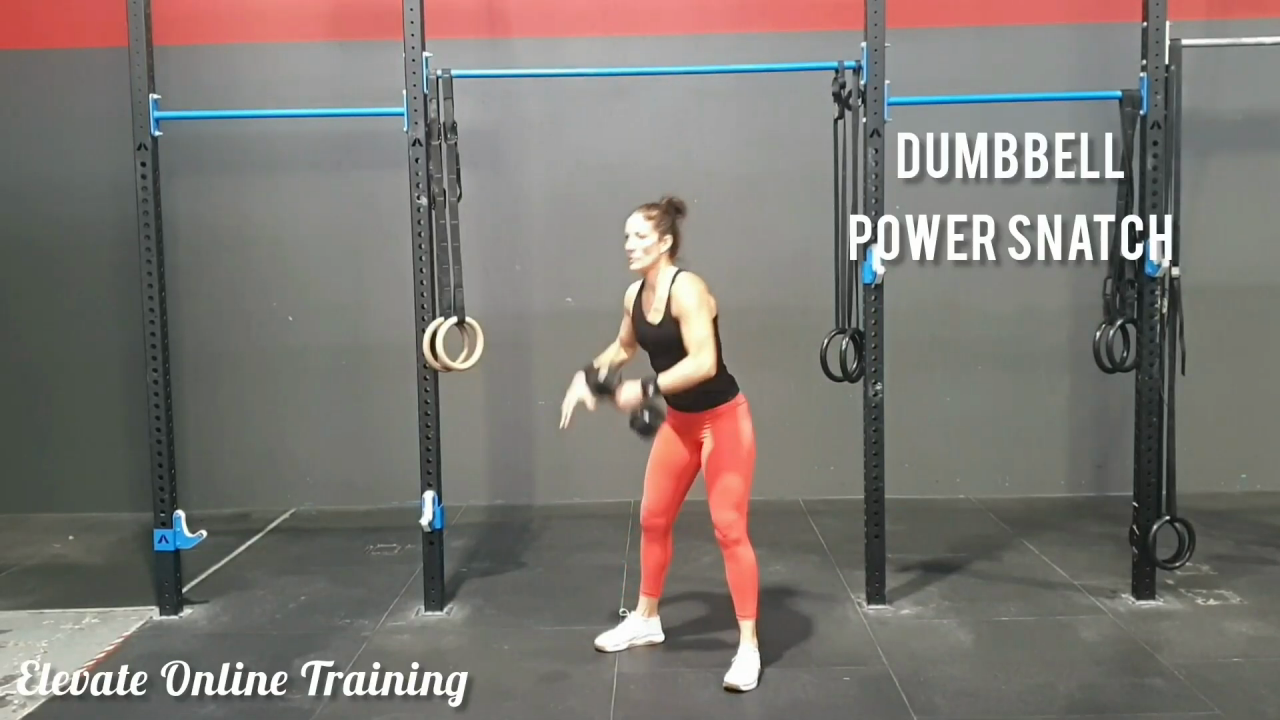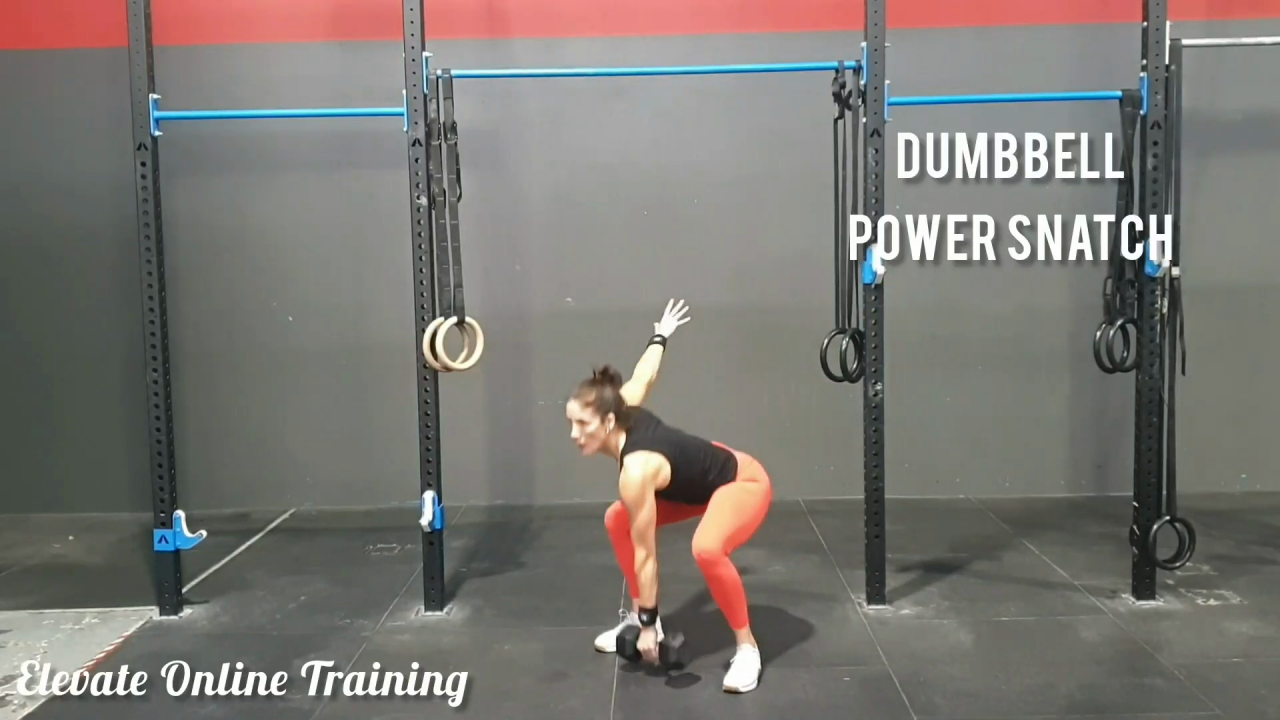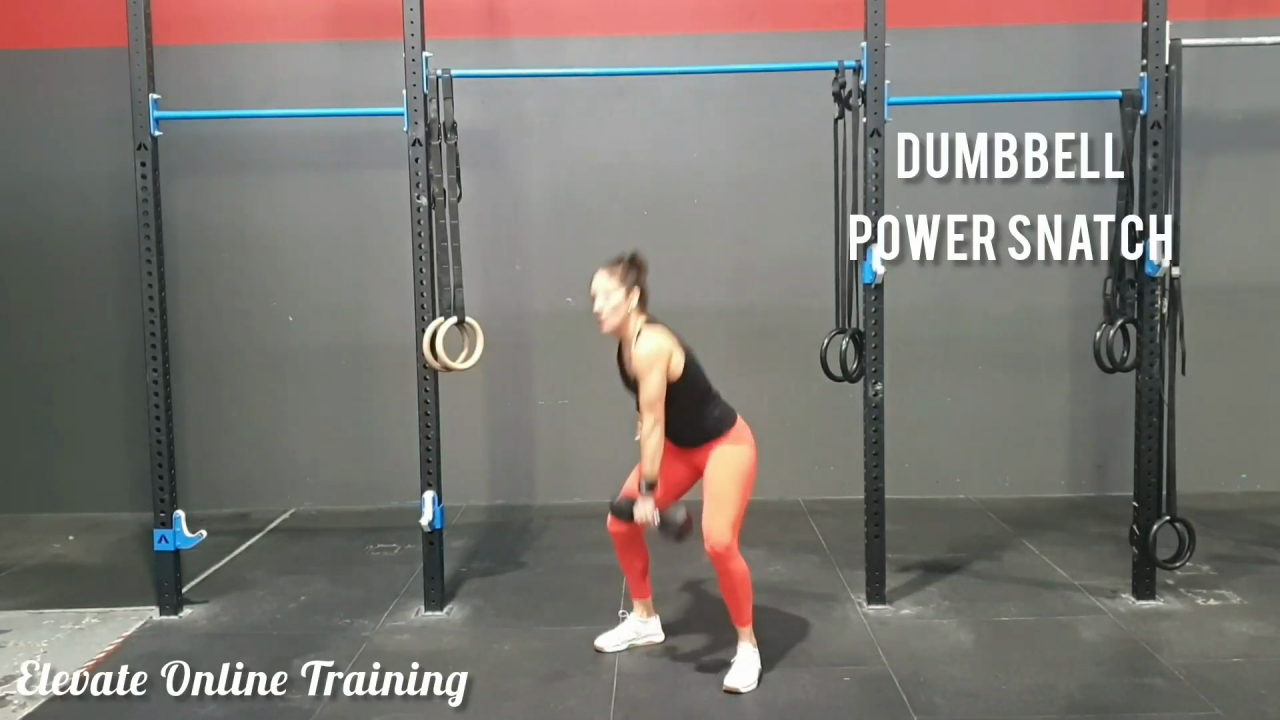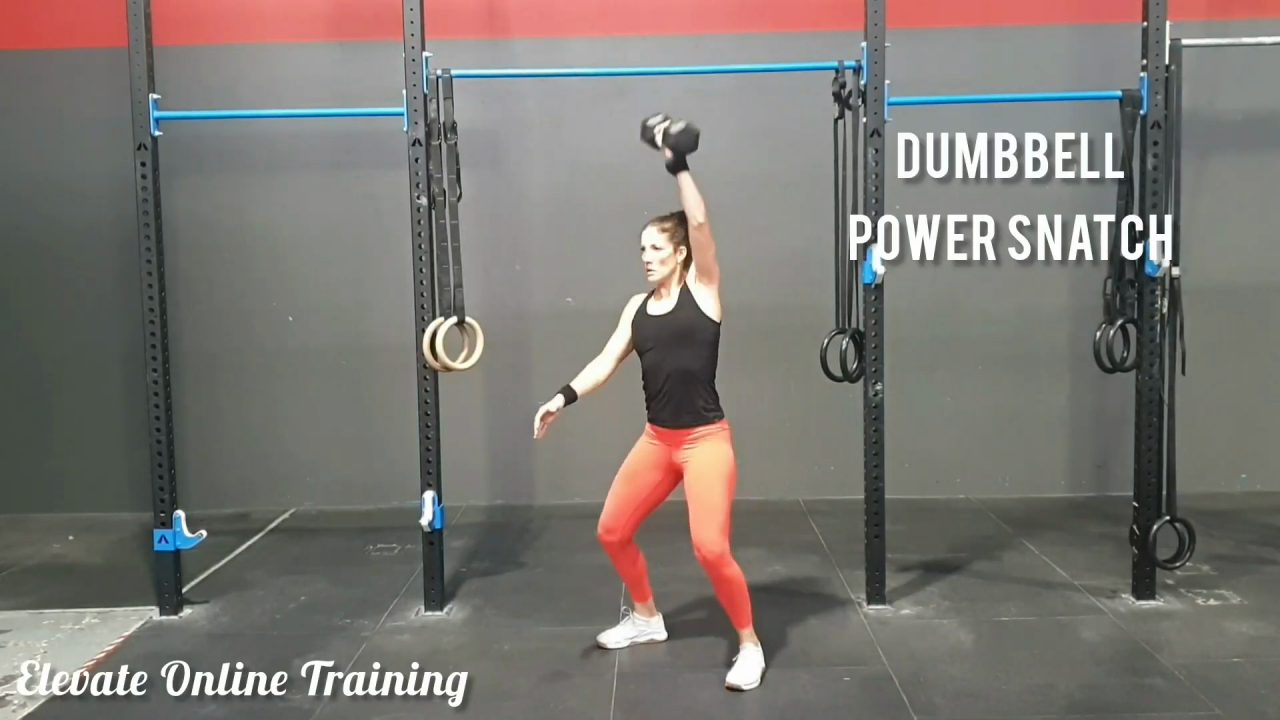
dt=0.5s
person 1, frame 1
left shoulder: (687, 288)
right shoulder: (636, 293)
left elbow: (704, 363)
right elbow: (622, 347)
left wrist: (643, 389)
right wrist: (585, 377)
left hip: (722, 418)
right hip: (677, 422)
left knee: (729, 528)
right knee: (654, 518)
left ankle: (748, 645)
right ankle: (646, 619)
person 1, frame 2
left shoulder: (636, 470)
right shoulder: (624, 408)
left elbow: (645, 554)
right elbow: (646, 374)
left wrist: (649, 626)
right wrist: (661, 335)
left hip: (744, 484)
right hip: (712, 468)
left knee: (708, 549)
right knee: (616, 521)
left ankle: (747, 648)
right ankle: (634, 613)
person 1, frame 3
left shoulder: (650, 344)
right shoulder: (628, 339)
left elbow: (653, 424)
left wrist: (649, 494)
left hip: (726, 443)
right hip: (680, 444)
left knee: (718, 542)
right knee: (621, 524)
left ankle: (748, 647)
right ankle: (644, 618)
person 1, frame 4
left shoulder: (702, 290)
right shoulder: (638, 306)
left elbow: (699, 223)
right elbow: (607, 360)
left wrist: (677, 165)
right wrist: (563, 398)
left hip: (705, 440)
right hip: (656, 440)
left knee: (711, 550)
right knee: (613, 531)
left ankle: (751, 648)
right ankle: (645, 618)
